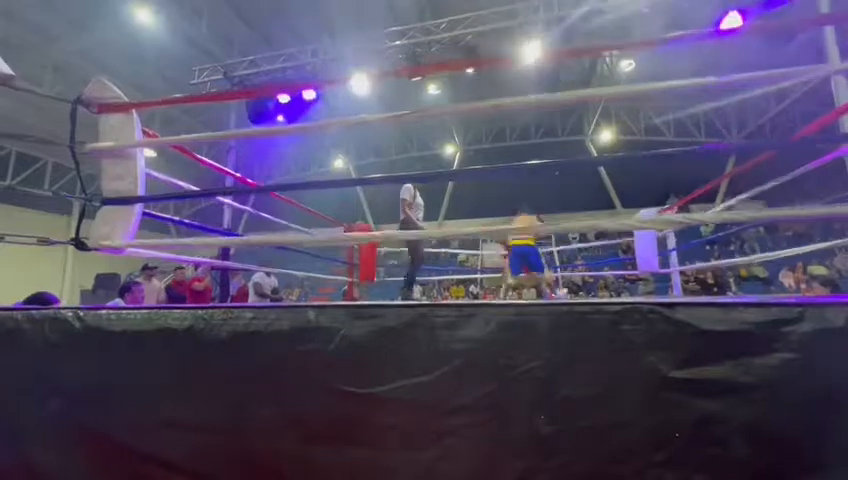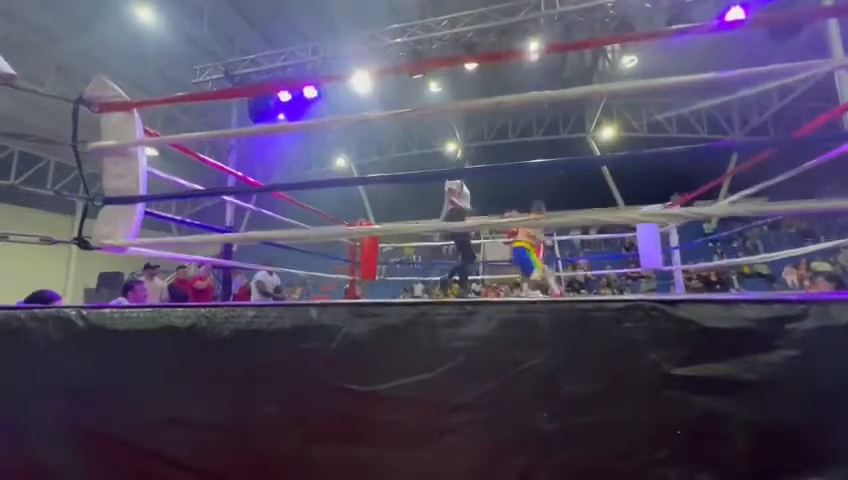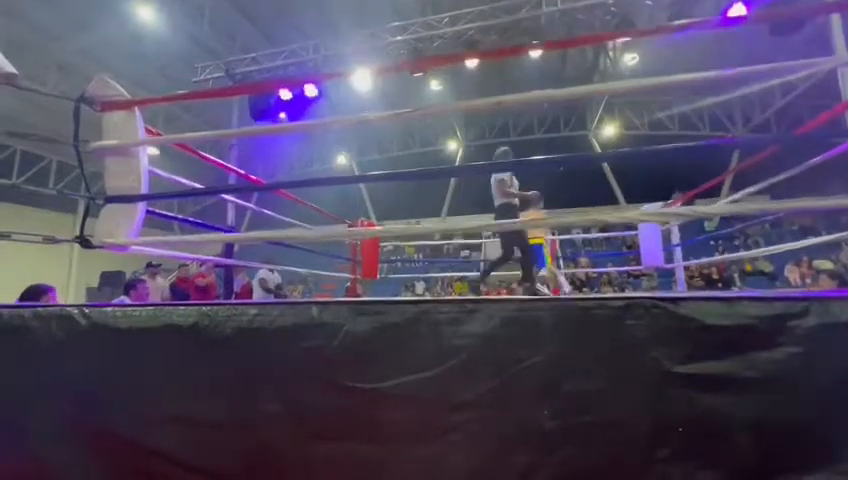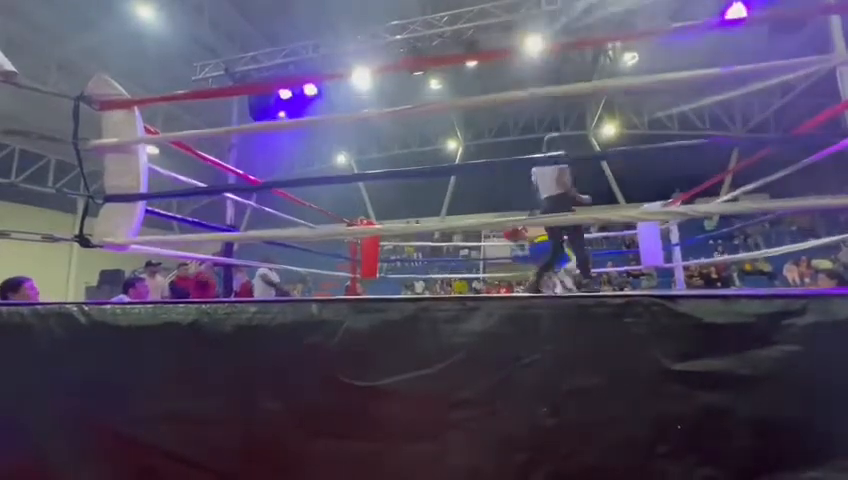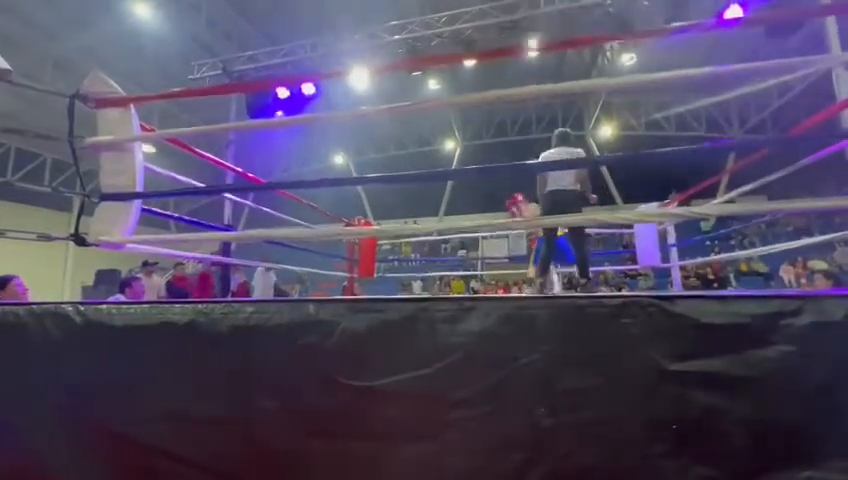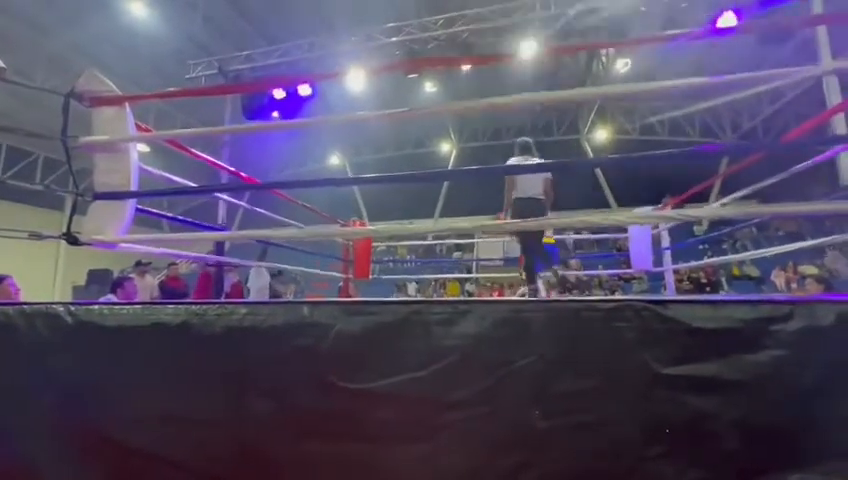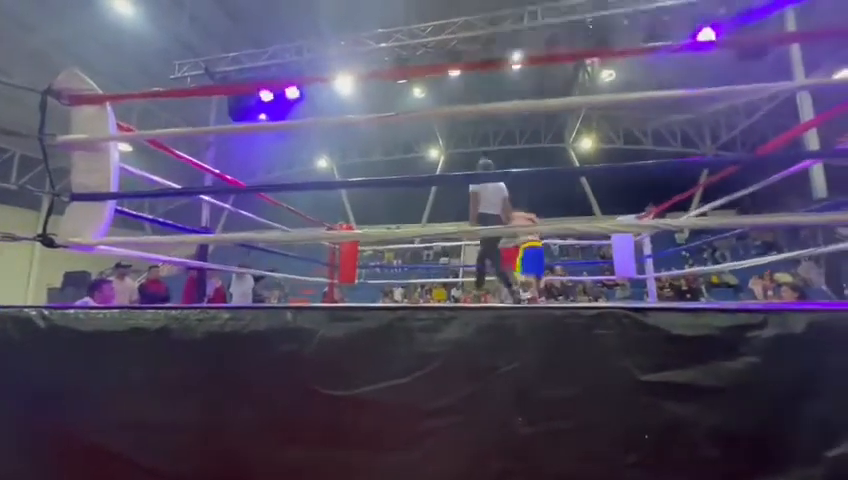
dt=0.5s
person 1, frame 1
left shoulder: (416, 191)
right shoulder: (408, 187)
right elbow: (404, 209)
left wrist: (419, 224)
right wrist: (416, 223)
left hip: (415, 228)
right hip: (409, 226)
left knee: (416, 259)
right knee: (419, 257)
left ankle: (407, 291)
right ankle: (407, 288)
person 1, frame 2
left shoulder: (460, 182)
right shoulder: (455, 179)
right elbow: (451, 198)
right wrist: (465, 208)
left hip: (458, 220)
right hip: (455, 219)
left knee: (469, 257)
right knee: (468, 256)
left ankle: (447, 281)
right ankle: (463, 291)
person 1, frame 3
left shoulder: (499, 173)
right shoulder: (503, 169)
right elbow: (503, 191)
right wrist: (527, 195)
left hip: (506, 214)
right hip: (507, 213)
right knee: (526, 250)
person 1, frame 4
left shoulder: (537, 167)
left elbow: (538, 191)
right elbow: (562, 181)
right wrist: (579, 197)
left hip: (547, 208)
right hip: (561, 204)
left knee: (556, 250)
right knee: (578, 245)
left ankle: (535, 282)
right ankle: (586, 282)
person 1, frame 5
left shoulder: (544, 156)
right shoulder: (579, 153)
left elbow: (540, 185)
right elbow: (583, 178)
left wrist: (543, 205)
right wrist: (589, 196)
left hip: (550, 200)
right hip: (571, 199)
left knee: (548, 245)
right knee: (579, 243)
left ankle: (541, 282)
right ankle: (584, 283)
person 1, frame 6
left shoulder: (513, 162)
right shoulder: (542, 164)
left elbow: (509, 189)
right elbow: (549, 191)
left wrist: (506, 211)
right wrist: (546, 209)
left hip: (520, 206)
right hip: (539, 206)
left knee: (527, 248)
right knee: (537, 246)
left ankle: (533, 287)
person 1, frame 7
left shoulder: (476, 181)
right shoulder: (501, 184)
left elbow: (474, 204)
right elbow: (507, 208)
left wrist: (472, 223)
right wrist: (506, 225)
left hip: (484, 220)
right hip: (497, 222)
left knee: (494, 259)
right knee: (482, 258)
left ankle: (511, 289)
right ankle: (478, 292)
